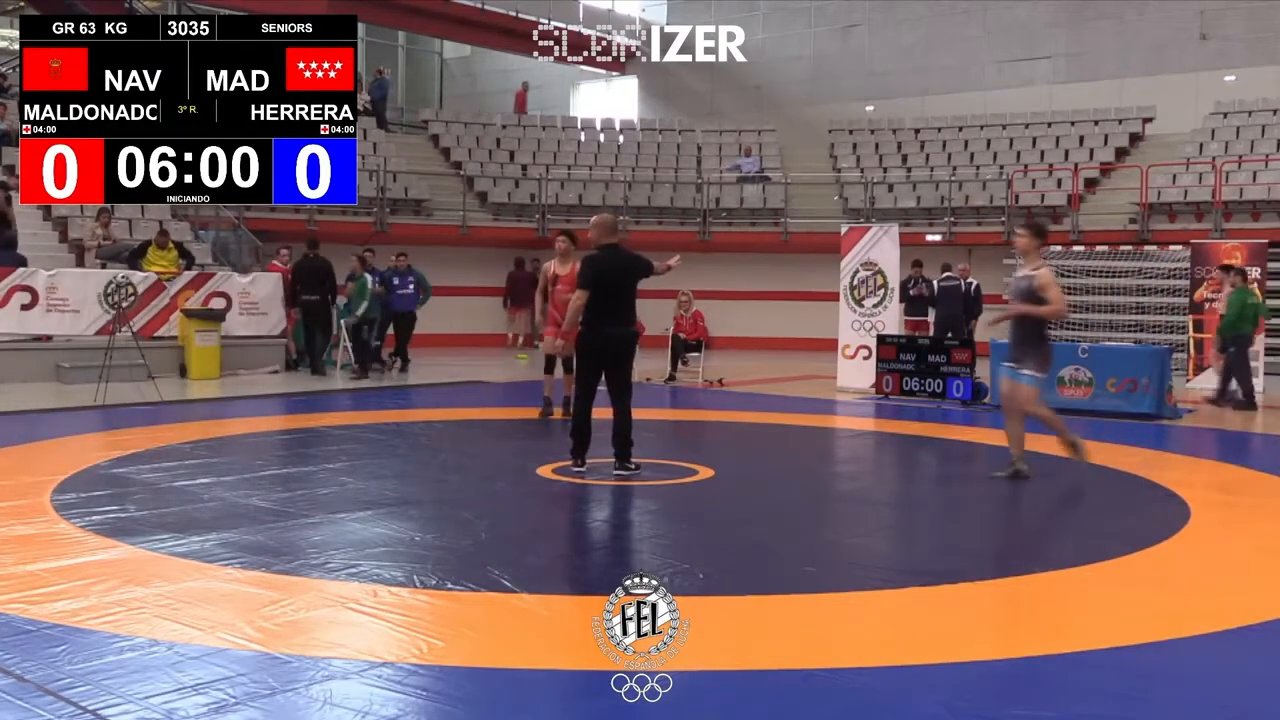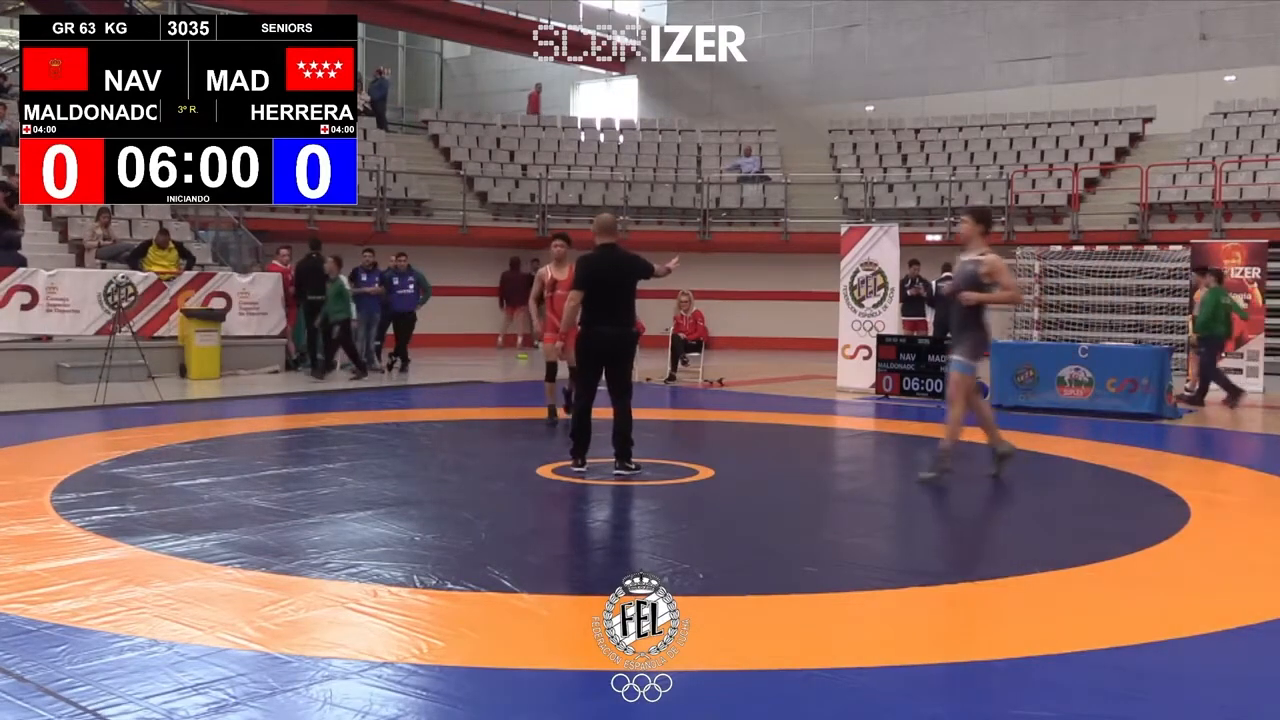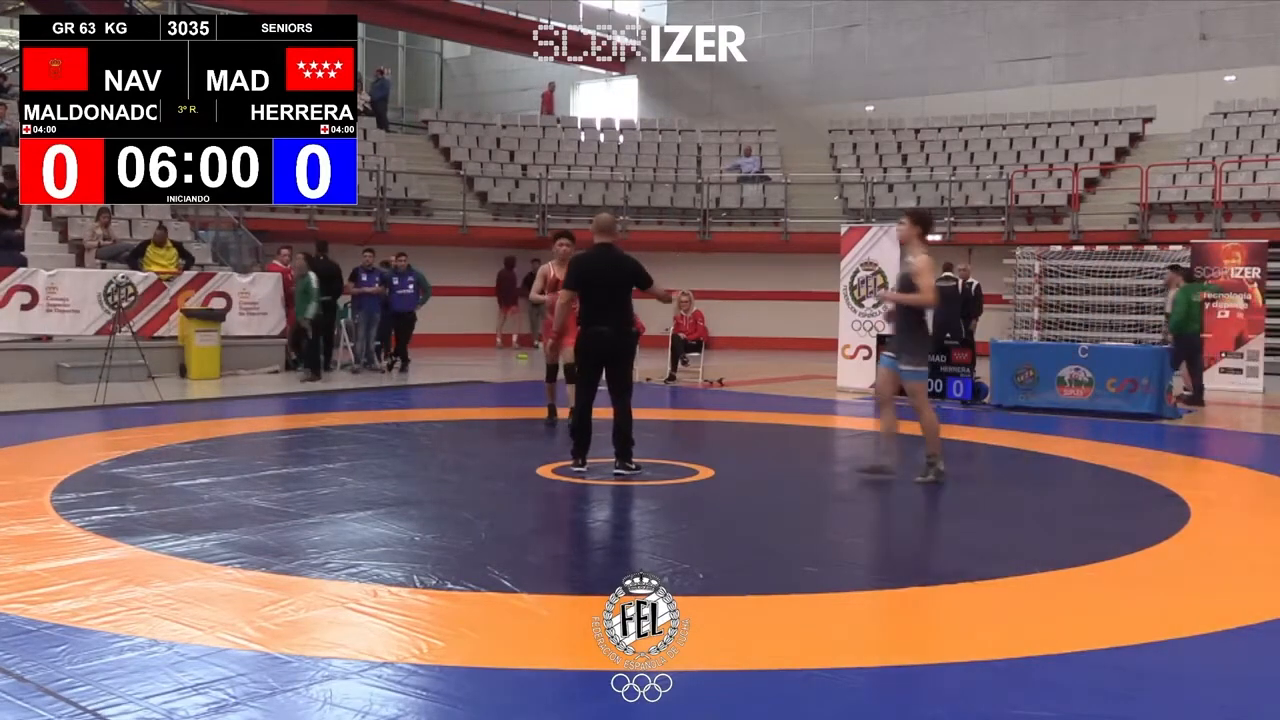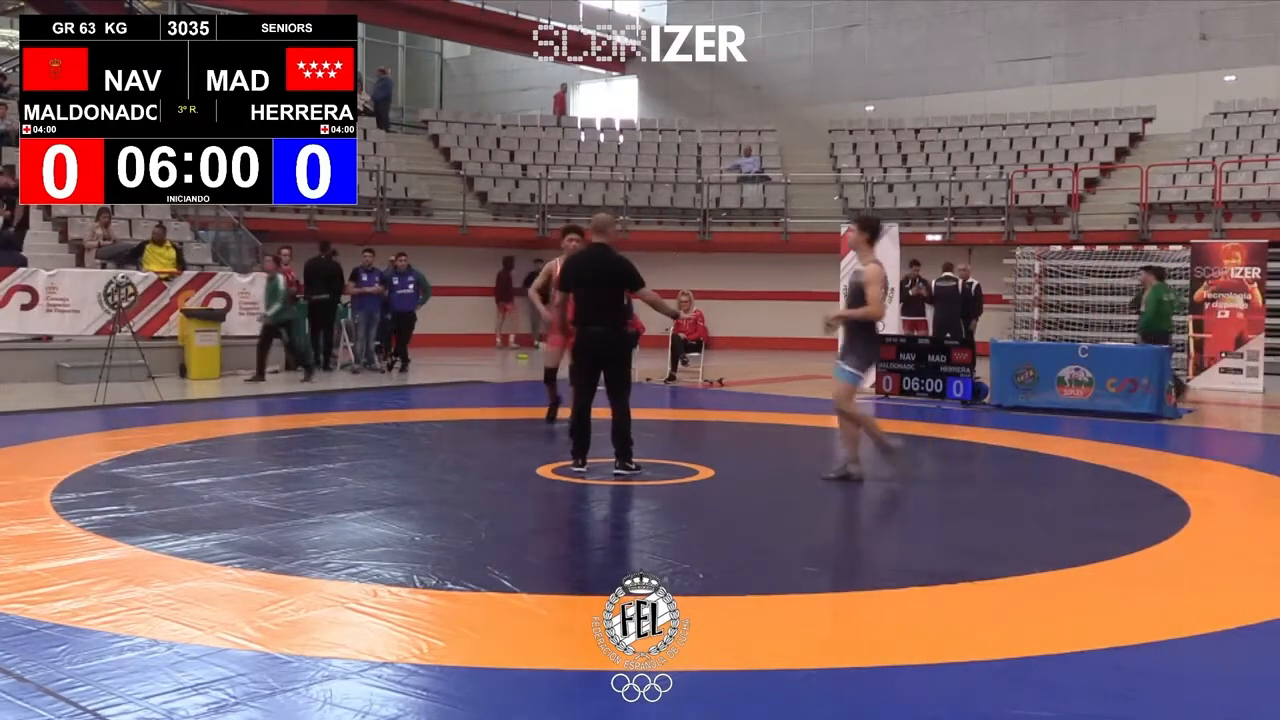
dt=0.3s
person 1, frame 1
left shoulder: (1044, 275)
right shoulder: (1019, 274)
left elbow: (1060, 310)
left wrist: (1023, 310)
right wrist: (1006, 315)
left hip: (1036, 350)
right hip: (1016, 347)
left knee: (1029, 406)
right knee: (1008, 404)
left ankle: (1071, 440)
right ankle: (1018, 463)
person 1, frame 2
left shoulder: (990, 261)
right shoulder: (963, 260)
left elbow: (1015, 295)
left wrist: (979, 297)
right wrist: (951, 291)
left hip: (973, 336)
right hip: (959, 334)
left knee: (955, 396)
right knee: (972, 396)
left ankle: (942, 461)
right ankle: (1000, 447)
person 1, frame 3
left shoulder: (921, 261)
right shoulder: (911, 261)
left elbow: (929, 299)
left wrist: (894, 296)
left hip: (915, 340)
right hip: (900, 338)
left knee: (920, 402)
right knee: (882, 394)
left ankle: (935, 463)
right ankle: (886, 458)
person 1, frame 4
left shoulder: (872, 270)
right shoulder: (861, 269)
left elbow: (876, 311)
left wrist: (842, 313)
right wrist: (840, 318)
left hip: (863, 346)
right hip: (852, 344)
left knee: (841, 402)
right knee: (841, 405)
left ankle: (884, 442)
right ankle: (852, 464)
person 2, frame 1
left shoulder: (593, 262)
right shoulder: (633, 261)
left elbow: (580, 300)
right elbow: (655, 268)
left wrist: (564, 334)
right wrist: (669, 265)
left hip: (594, 336)
right hip: (623, 336)
left knee: (584, 398)
right knee: (621, 399)
left ankle: (578, 458)
right ankle: (623, 460)
person 2, frame 2
left shoulder: (587, 262)
right shoulder: (631, 261)
left elbow: (574, 300)
right elbow: (655, 271)
left wrist: (562, 335)
right wrist: (668, 268)
left hip: (592, 336)
right hip: (623, 337)
left knee: (583, 398)
right knee: (621, 399)
left ankle: (578, 457)
right ankle: (623, 459)
person 2, frame 3
left shoulder: (580, 262)
right shoulder: (627, 262)
left elbow: (564, 301)
right elbow: (655, 292)
left wrist: (556, 333)
right wrist: (670, 297)
left hip: (590, 336)
right hip: (621, 337)
left knee: (583, 399)
right knee: (621, 399)
left ankle: (579, 458)
right ankle: (623, 459)
person 2, frame 4
left shoulder: (573, 262)
right shoulder: (619, 263)
left elbow: (561, 301)
right elbow: (647, 296)
left wrist: (564, 327)
right wrist: (674, 314)
left hip: (585, 336)
right hip: (615, 337)
left knee: (582, 399)
right knee: (619, 400)
left ankle: (578, 458)
right ankle: (623, 459)
person 3, frame 1
left shoulder: (578, 268)
right shoulder: (547, 267)
right elbow: (539, 292)
left wrist: (571, 297)
right wrist: (538, 313)
right hip: (552, 318)
left knee: (567, 360)
right knee: (549, 359)
left ankle: (567, 402)
right ankle: (547, 402)
person 3, frame 2
left shoulder: (576, 271)
right shoulder: (543, 273)
right elbow: (533, 299)
right wrist: (536, 321)
left hip: (570, 324)
right hip: (550, 324)
left knee: (574, 367)
right knee: (551, 367)
left ankle: (569, 391)
right ankle: (551, 410)
person 3, frame 3
right shoulder: (545, 270)
right elbow: (532, 296)
right wrist: (545, 299)
left hip: (571, 325)
right hip: (551, 325)
left knee: (570, 368)
right knee: (551, 368)
left ankle: (574, 413)
right ankle: (551, 410)
person 3, frame 4
right shoulder: (552, 266)
right elbow: (532, 290)
right wrist: (543, 311)
right hip: (557, 325)
left knee: (575, 370)
right knee: (549, 371)
right ankle: (554, 401)
